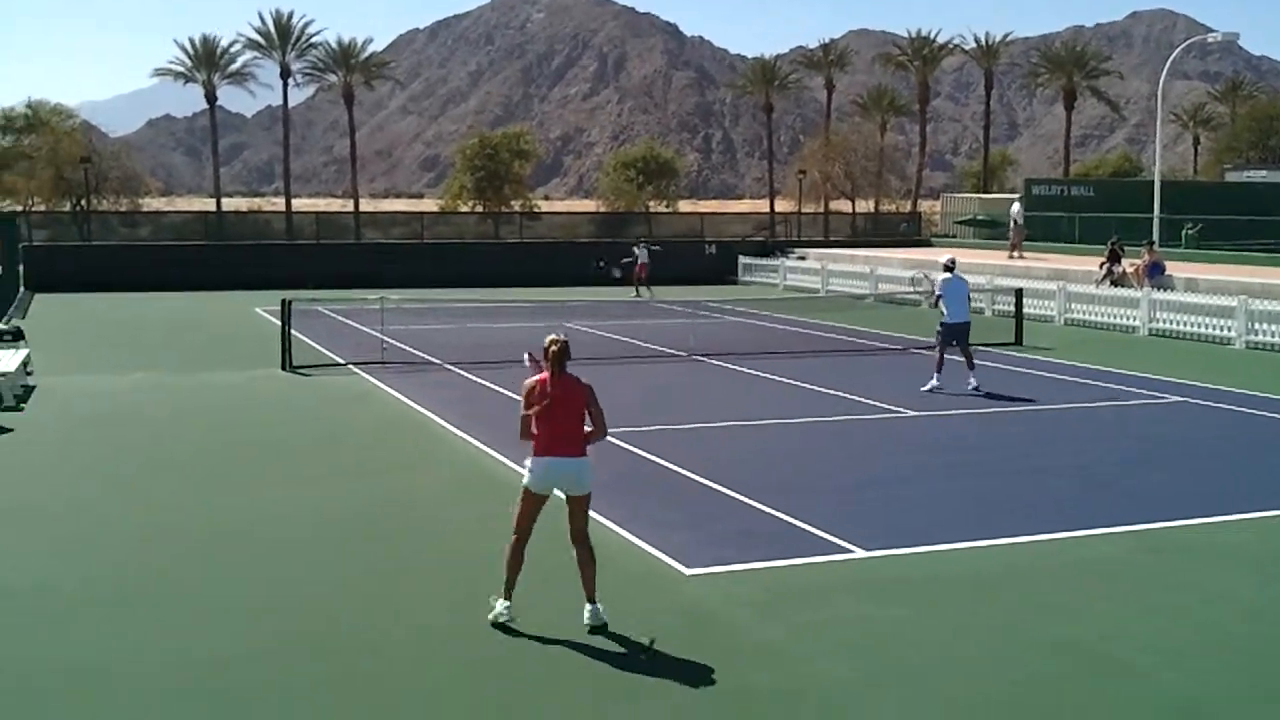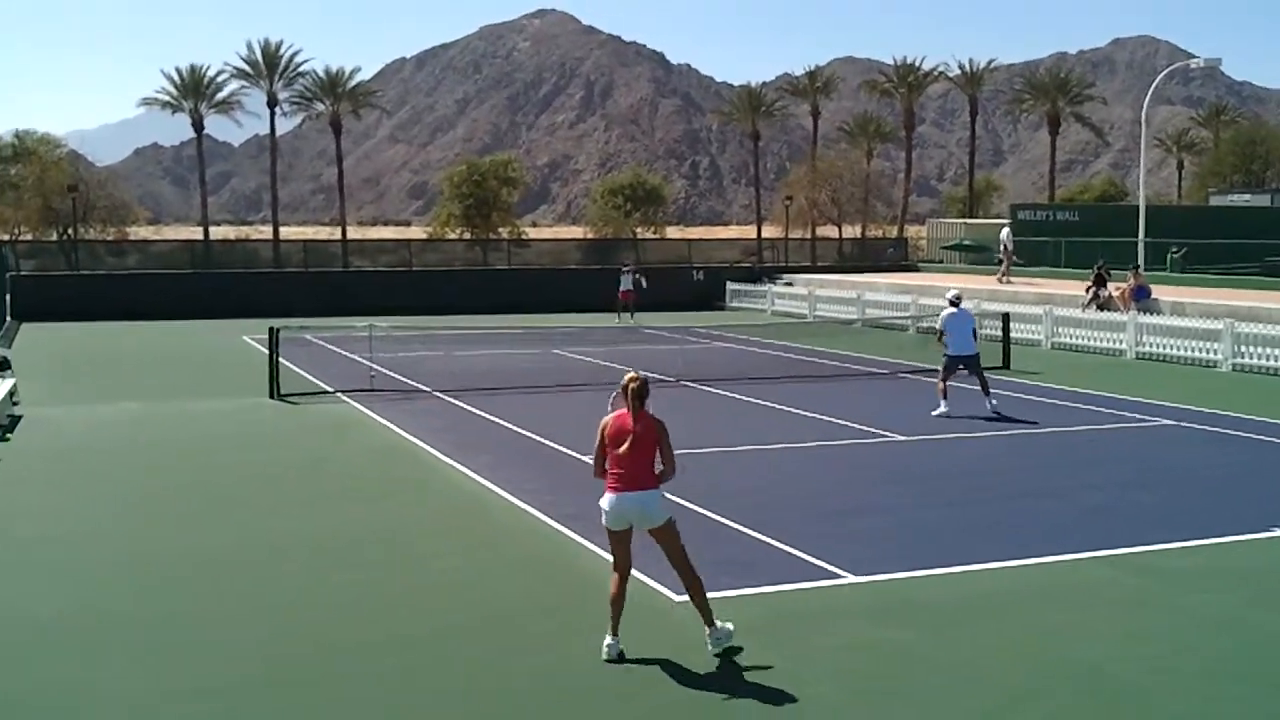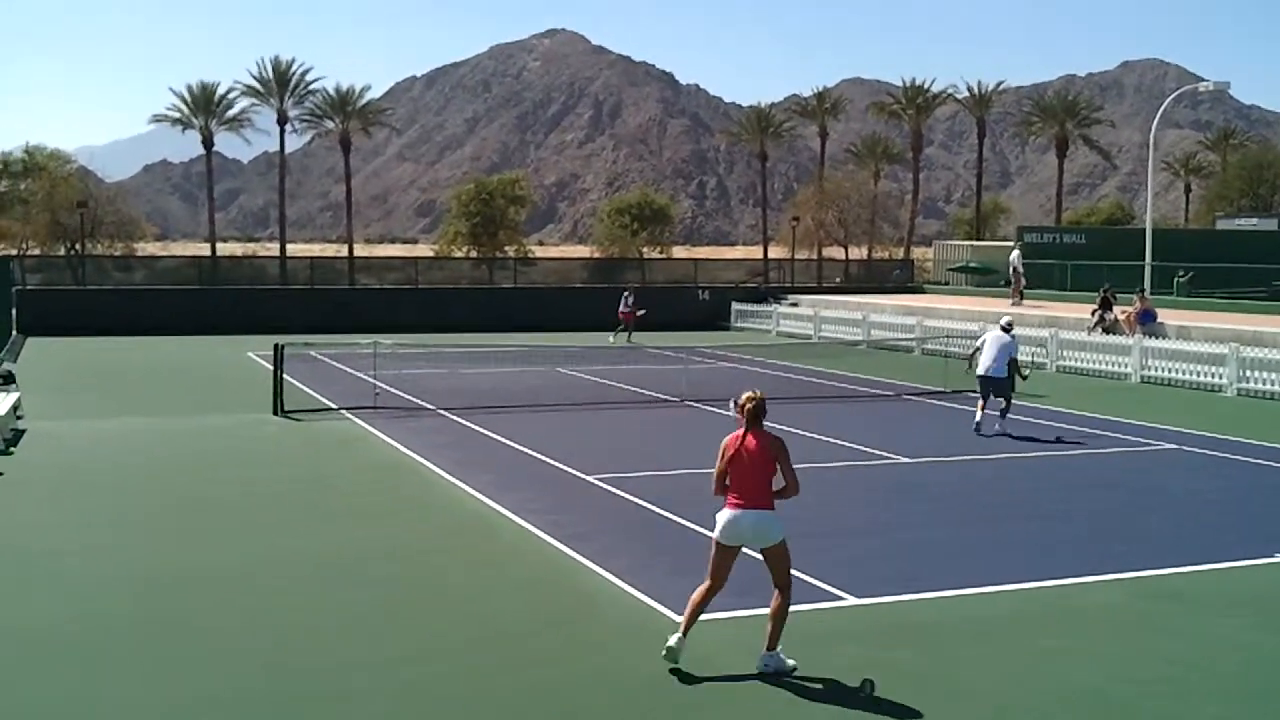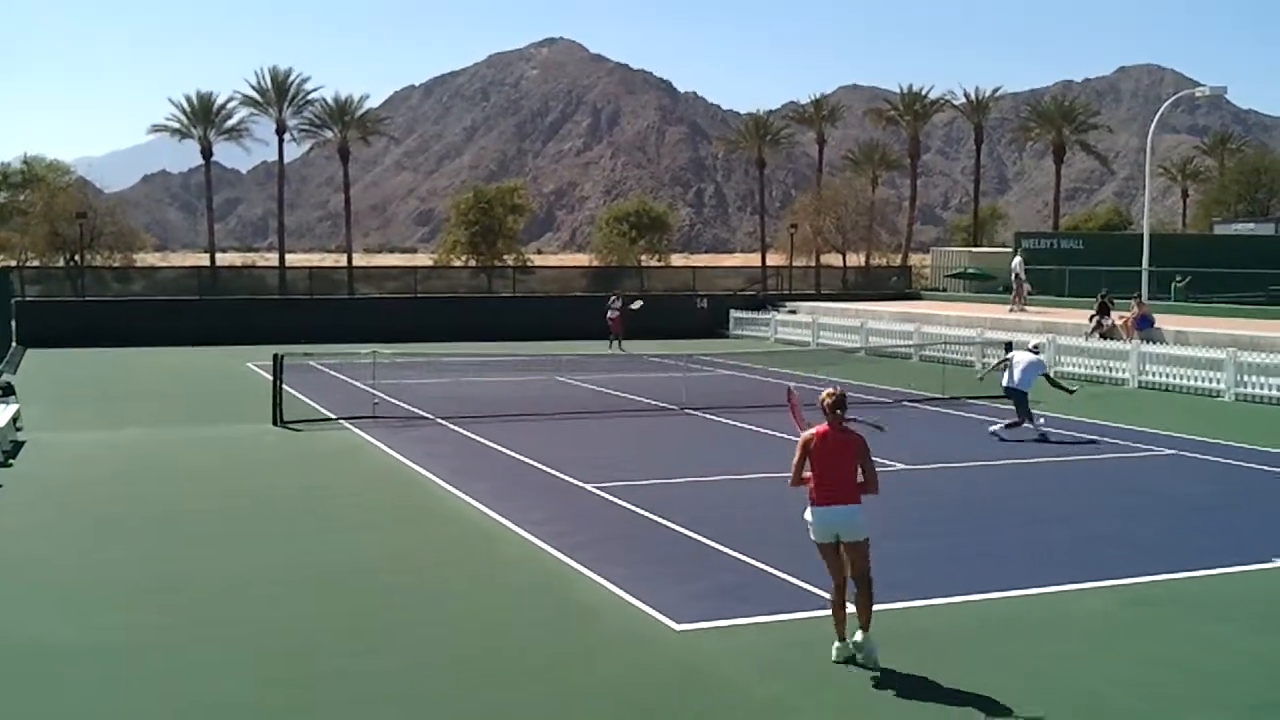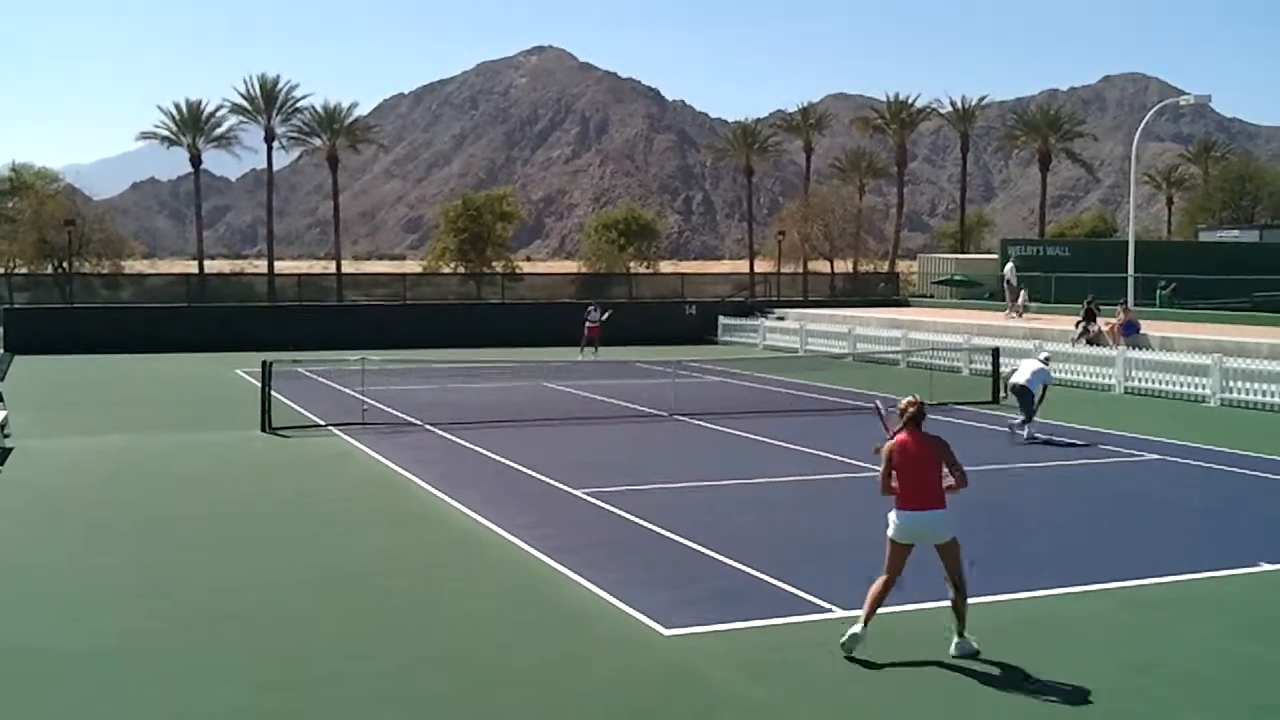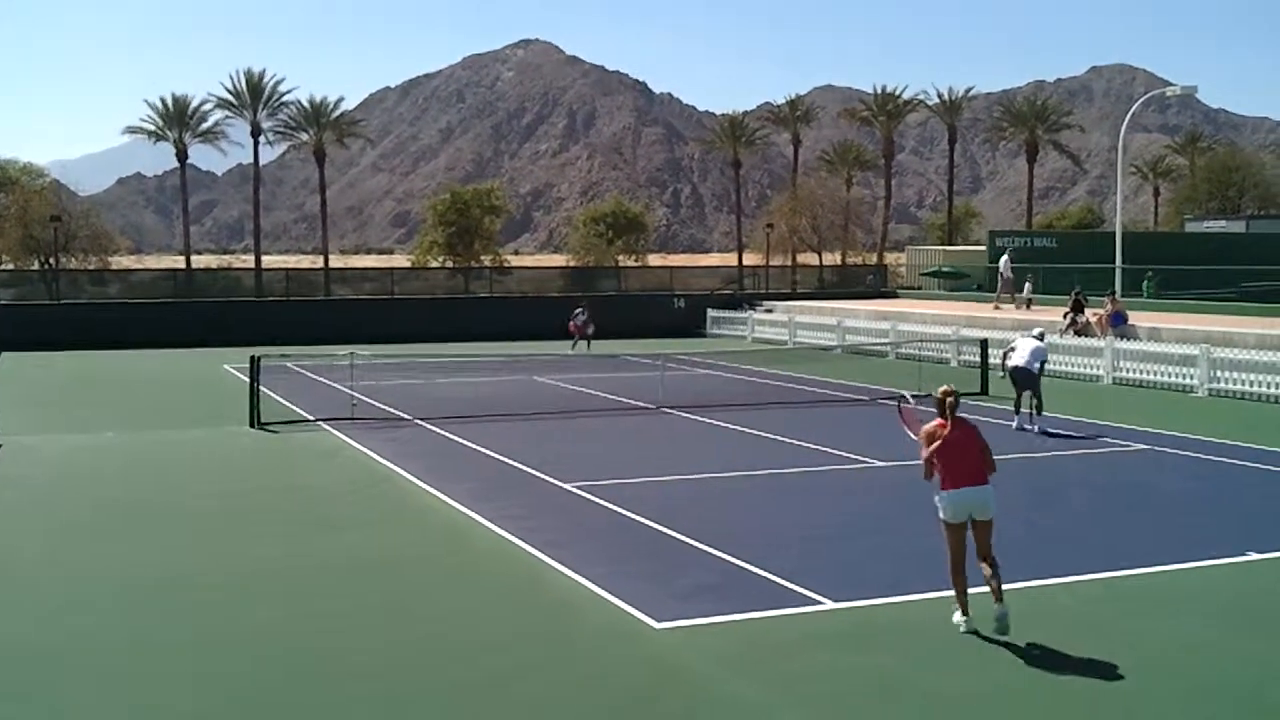
dt=0.3s
person 1, frame 1
left shoulder: (532, 386)
right shoulder: (582, 388)
left elbow: (524, 432)
right elbow: (601, 431)
left hip: (541, 465)
right hip: (575, 466)
left knee: (520, 535)
right knee: (580, 540)
left ankle: (505, 601)
right ankle: (592, 607)
person 1, frame 2
left shoulder: (607, 422)
right shoulder: (656, 424)
left elbow: (598, 471)
right elbow: (669, 469)
left hip: (614, 501)
right hip: (648, 499)
left knee: (620, 572)
right knee: (684, 568)
left ankle: (612, 640)
right ankle: (713, 630)
person 1, frame 3
left shoulder: (729, 441)
right shoulder: (774, 443)
left elbow: (718, 488)
right elbow: (793, 488)
left hip: (732, 516)
right hip: (763, 519)
left knee: (712, 585)
right knee: (783, 587)
left ankle: (680, 636)
right ankle: (770, 655)
person 1, frame 4
left shoulder: (809, 437)
right shoulder: (857, 439)
left elbow: (795, 480)
right elbow: (872, 487)
left hip: (820, 514)
right hip: (850, 513)
left knee: (839, 581)
right knee: (862, 581)
left ankle: (841, 643)
right ankle: (862, 635)
person 1, frame 5
left shoulder: (892, 446)
right shoulder: (938, 444)
left elbow: (885, 490)
right elbow: (961, 482)
left hip: (905, 518)
right hip: (937, 517)
left knee: (888, 578)
right knee: (956, 578)
left ankle: (860, 628)
right ankle: (961, 641)
person 1, frame 6
left shoulder: (930, 431)
right shoulder: (972, 427)
left elbow: (928, 474)
right elbow: (991, 467)
left hip: (953, 496)
right hip: (982, 492)
left knee: (957, 559)
right knee: (986, 556)
left ankle: (964, 616)
right ankle: (999, 604)
